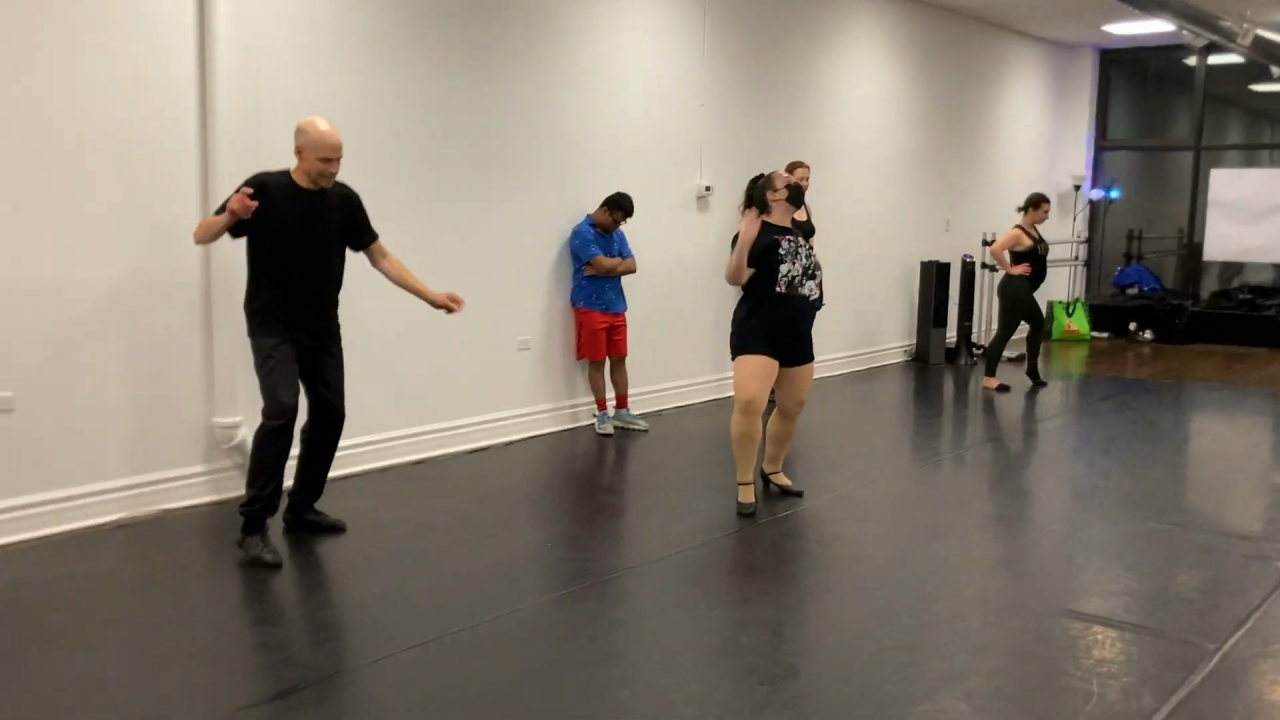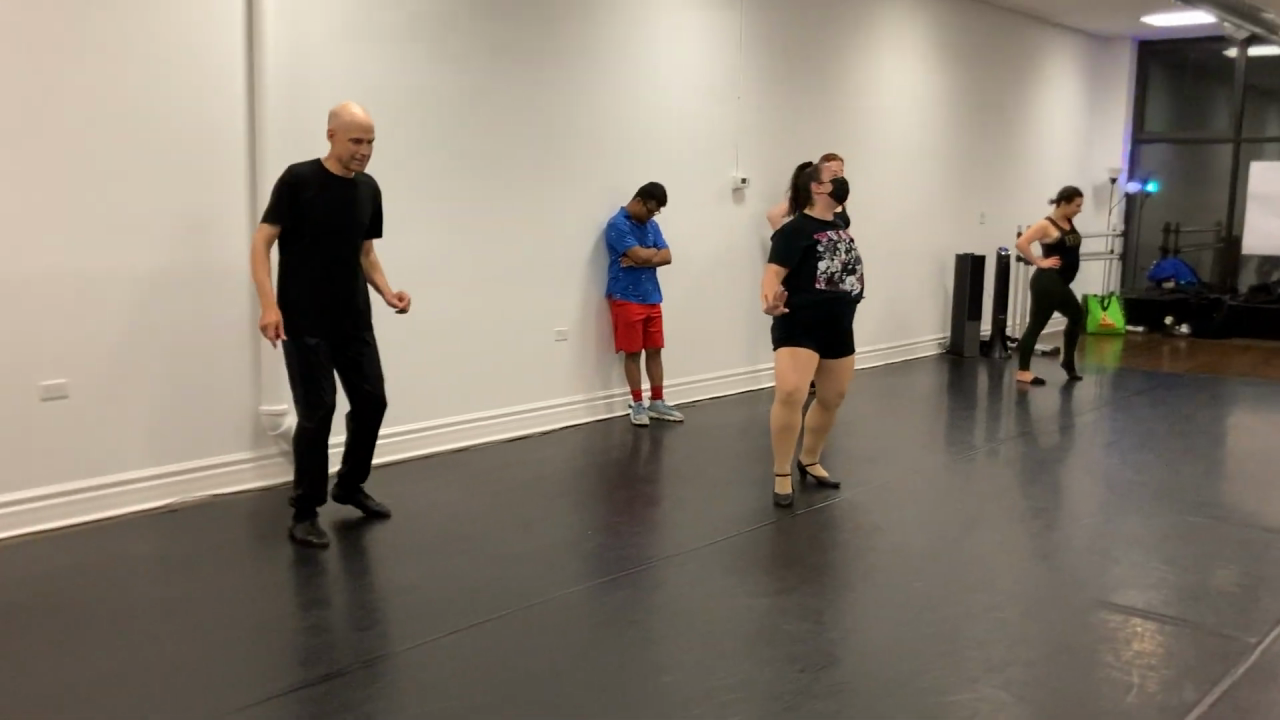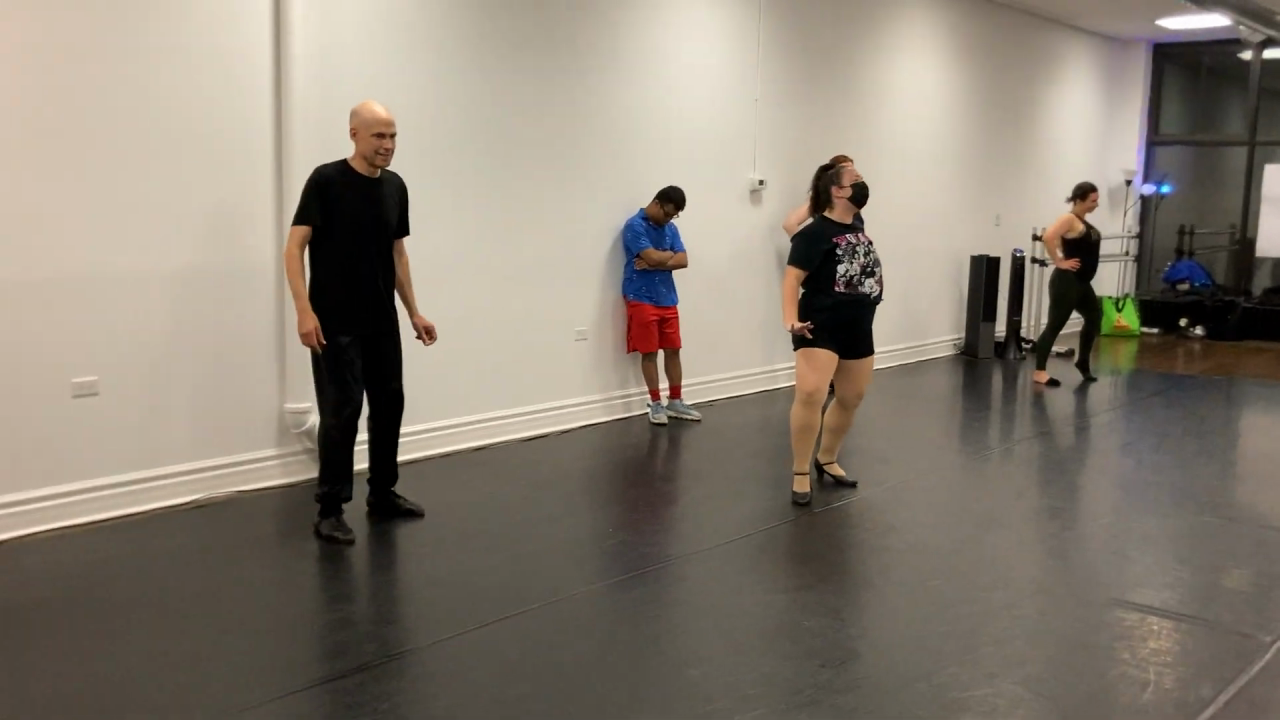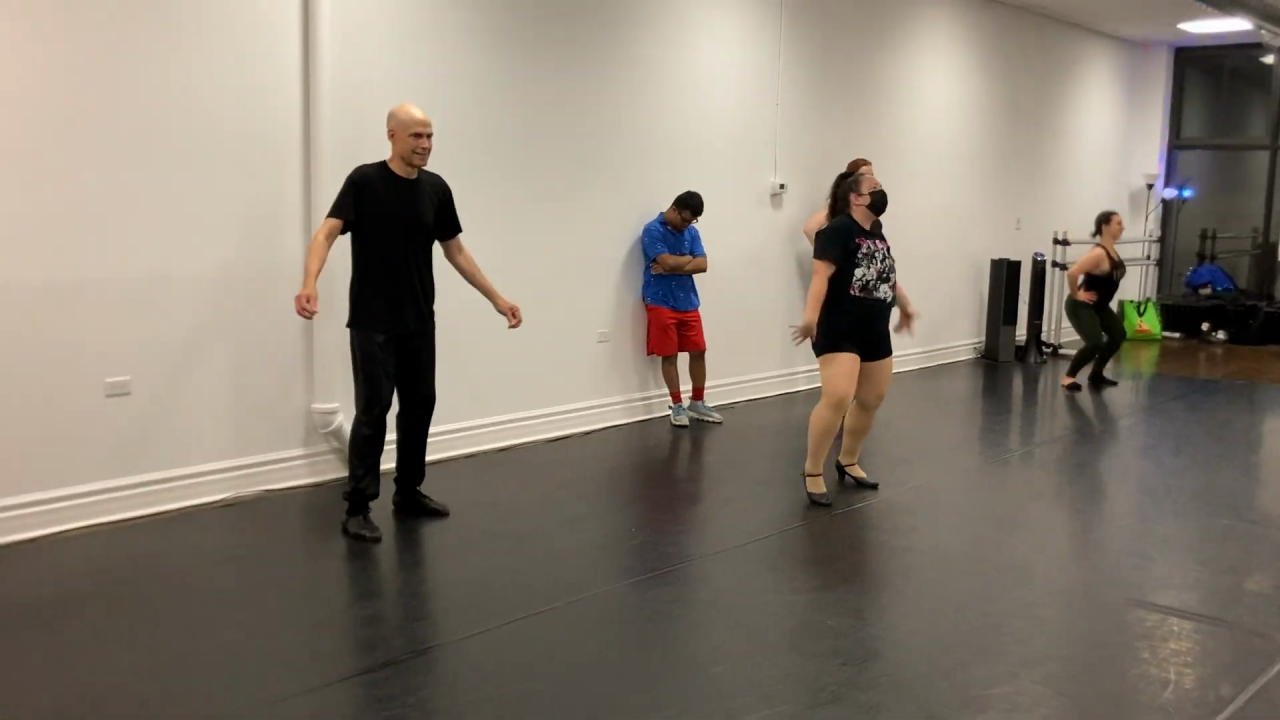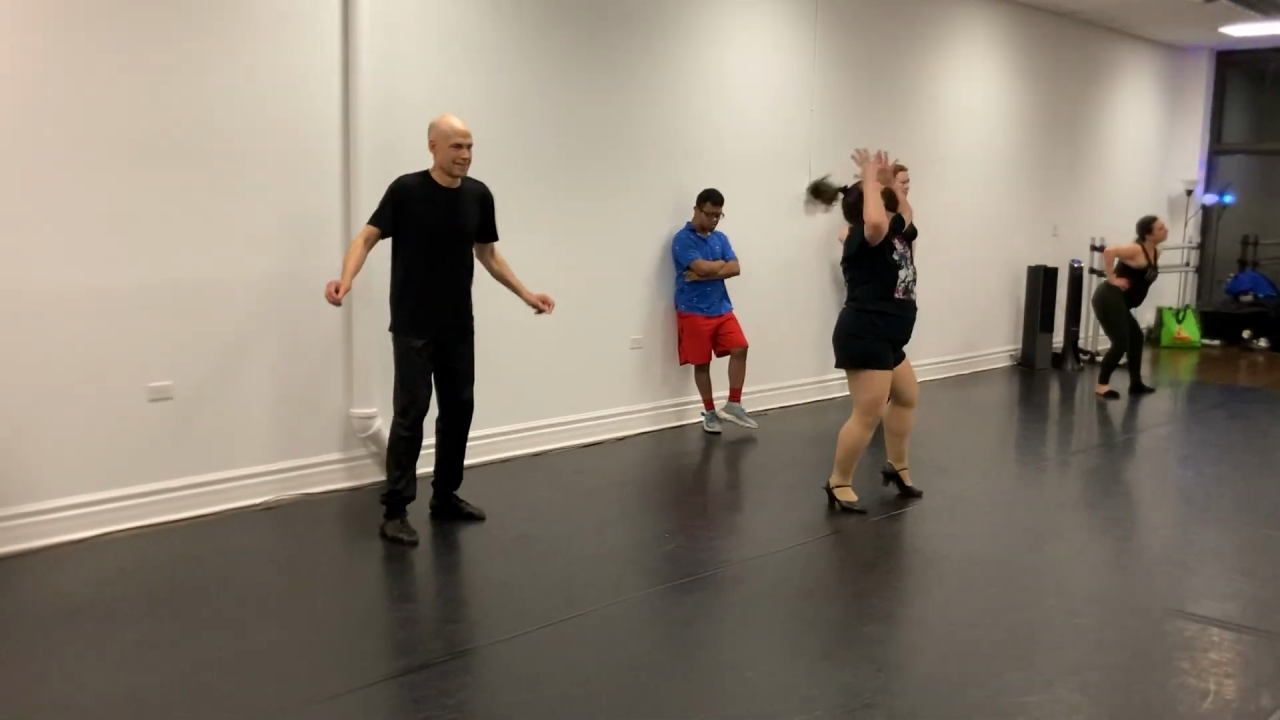
dt=0.5s
person 1, frame 1
left shoulder: (344, 200)
right shoulder: (264, 189)
left elbow: (381, 257)
right elbow: (202, 235)
left wrist: (430, 296)
right wrist: (230, 215)
left hip: (322, 330)
right hip: (272, 328)
left knee: (328, 415)
right knee: (280, 412)
left ankle: (301, 508)
right ankle: (253, 526)
person 1, frame 2
left shoulder: (369, 188)
right shoulder: (298, 179)
right elbow: (262, 242)
left wrist: (387, 293)
right wrist: (269, 304)
left hip: (355, 321)
right hip: (305, 324)
left knee: (371, 401)
right knee: (317, 413)
left ankle: (349, 485)
right ankle: (304, 514)
person 1, frame 3
left shoulder: (395, 186)
right shoulder: (326, 180)
right elbow: (295, 247)
left wrist: (414, 312)
right wrist: (305, 311)
left hip: (382, 322)
right hip: (336, 325)
left knee: (389, 405)
right knee: (342, 412)
left ankle: (382, 494)
right ankle: (330, 511)
person 1, frame 4
left shoulder: (436, 188)
right shoulder: (365, 180)
left elbow: (456, 251)
right elbow: (327, 233)
left wrist: (496, 299)
right wrist: (310, 285)
left hip: (419, 321)
right hip: (373, 322)
left knee: (420, 405)
right knee: (373, 410)
left ankle: (408, 492)
right ankle: (357, 508)
person 1, frame 5
left shoulder: (479, 196)
right shoulder: (406, 190)
left elbow: (488, 254)
right elbow: (367, 238)
left wrist: (526, 294)
right wrist: (346, 279)
left hip: (458, 326)
right hip: (413, 327)
left knee: (459, 408)
right knee: (411, 411)
left ankle: (445, 496)
right ankle: (394, 511)
person 2, frame 1
left shoulder: (796, 233)
right shoulder: (759, 235)
right elbow: (734, 277)
right wrist: (744, 242)
left hip: (797, 336)
right hip: (756, 333)
left knee: (793, 407)
right knee: (749, 401)
left ankle: (773, 470)
right ankle: (745, 484)
person 2, frame 2
left shoulder: (839, 226)
right shoulder: (795, 230)
right elbow: (773, 273)
right wrist: (770, 302)
left hip: (838, 328)
right hip: (799, 327)
left knee: (832, 398)
right knee: (790, 393)
left ankle: (809, 461)
right ankle: (782, 475)
person 2, frame 3
left shoulder: (857, 227)
right shoulder: (815, 232)
right elbow: (792, 278)
right wrist: (791, 319)
left hip: (857, 329)
right hip: (821, 329)
left knee: (851, 399)
right knee: (810, 394)
left ankle: (826, 460)
right ankle: (800, 474)
person 2, frame 4
left shoulder: (875, 232)
right shoulder: (838, 231)
left elbow: (887, 277)
right elbow: (821, 273)
left wrist: (905, 306)
right wrist: (811, 315)
left hip: (875, 332)
right hip: (837, 332)
left knee: (871, 400)
right knee: (837, 398)
left ankle: (848, 461)
right ankle: (812, 472)
person 2, frame 5
left shoulder: (892, 234)
right shoulder: (866, 238)
left elbow: (904, 216)
right elbow: (878, 221)
left wrist: (894, 183)
right wrist: (871, 180)
left hip: (885, 340)
right hip: (864, 338)
left knee: (907, 397)
right knee: (868, 415)
left ankle: (897, 468)
right ankle: (838, 483)
person 3, frame 1
left shoulder: (617, 234)
right shoulder: (582, 233)
left elbow: (631, 266)
right elbow: (604, 264)
left wrist: (604, 269)
right wrist: (618, 261)
left hip: (616, 306)
right hip: (591, 307)
left knee: (619, 359)
right knee: (597, 361)
left ankle: (622, 411)
right ankle: (602, 414)
person 3, frame 2
left shoulder: (652, 225)
right shoulder: (617, 225)
left elbow: (666, 257)
right elbow: (640, 255)
left wrist: (639, 260)
right wrist: (653, 252)
left hip: (652, 297)
right hip: (627, 298)
left knee: (654, 351)
right knee: (633, 352)
left ankle: (657, 402)
right ankle: (637, 405)
person 3, frame 3
left shoulder: (670, 229)
right shoulder: (635, 226)
left elbow: (682, 261)
right elbow: (653, 257)
left wrist: (657, 262)
right wrist: (669, 254)
left hip: (668, 299)
right hip: (642, 300)
left knee: (673, 350)
right knee: (649, 352)
left ankle: (675, 402)
right ankle: (656, 404)
person 3, frame 4
left shoulder: (692, 232)
right shoulder: (653, 230)
left elbow: (702, 265)
right elbow: (667, 262)
left wrist: (673, 267)
right wrist: (688, 259)
left hip: (689, 302)
right hip: (661, 303)
left knee: (698, 352)
right knee: (669, 355)
left ankle: (697, 403)
right ankle: (677, 406)
person 3, frame 5
left shoulder: (720, 238)
right shoulder: (683, 239)
left elbow: (735, 269)
right elbow: (702, 267)
left wrist: (706, 274)
right wrist: (720, 263)
left hip: (722, 308)
right hip: (694, 311)
left knee: (740, 348)
right knee: (702, 363)
left ankle: (733, 405)
right ankle: (710, 413)
person 4, frame 1
left shoulder: (1033, 229)
right shoulder: (1017, 233)
right elbow: (995, 249)
right wrist: (1010, 269)
left hip: (1024, 291)
right hip: (1015, 289)
left knee: (1038, 325)
right knee: (1005, 332)
left ankle: (1032, 370)
right ankle: (989, 377)
person 4, frame 2
left shoulder: (1069, 222)
right shoulder: (1046, 225)
right elbow: (1021, 243)
right wrist: (1039, 263)
left hip: (1061, 284)
right hip: (1047, 282)
left knee: (1077, 317)
right knee: (1036, 325)
left ankle: (1068, 363)
right ankle: (1023, 371)
person 4, frame 3
left shoulder: (1082, 220)
right shoulder: (1069, 219)
right elbow: (1048, 237)
right wrist: (1059, 262)
left hip: (1082, 282)
right hip: (1067, 281)
left knee: (1094, 317)
right knee: (1055, 325)
left ankle: (1083, 363)
right ankle: (1039, 372)
person 4, frame 4
left shoulder: (1113, 250)
right shoulder: (1098, 254)
right elbow: (1072, 273)
right wrist: (1076, 294)
left hip: (1099, 306)
right hip: (1081, 307)
left knee: (1118, 335)
right knee: (1096, 342)
left ankle: (1096, 375)
right ankle: (1069, 376)
person 4, frame 5
left shoulder: (1154, 252)
right shoulder: (1137, 250)
right elbow: (1109, 251)
right wrist: (1111, 279)
left hip: (1120, 303)
right hip: (1110, 299)
left knee: (1137, 338)
right knee: (1121, 344)
left ankle: (1136, 383)
right ankle: (1102, 385)
